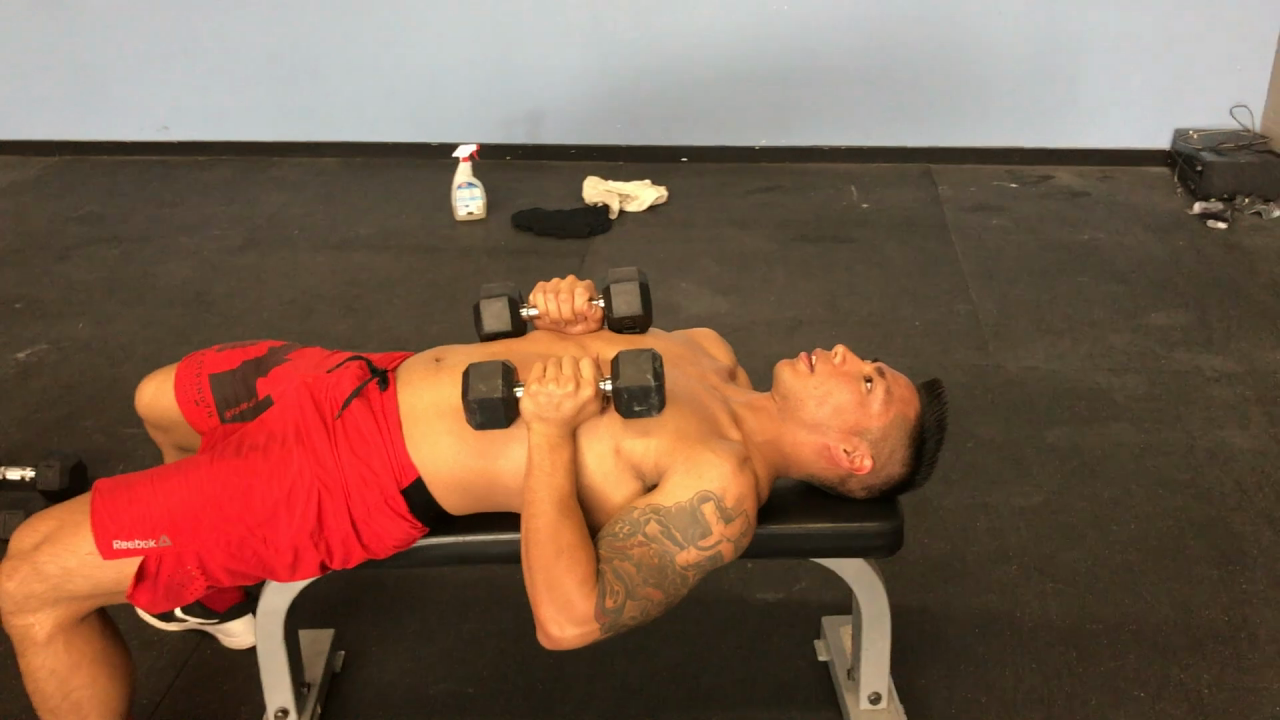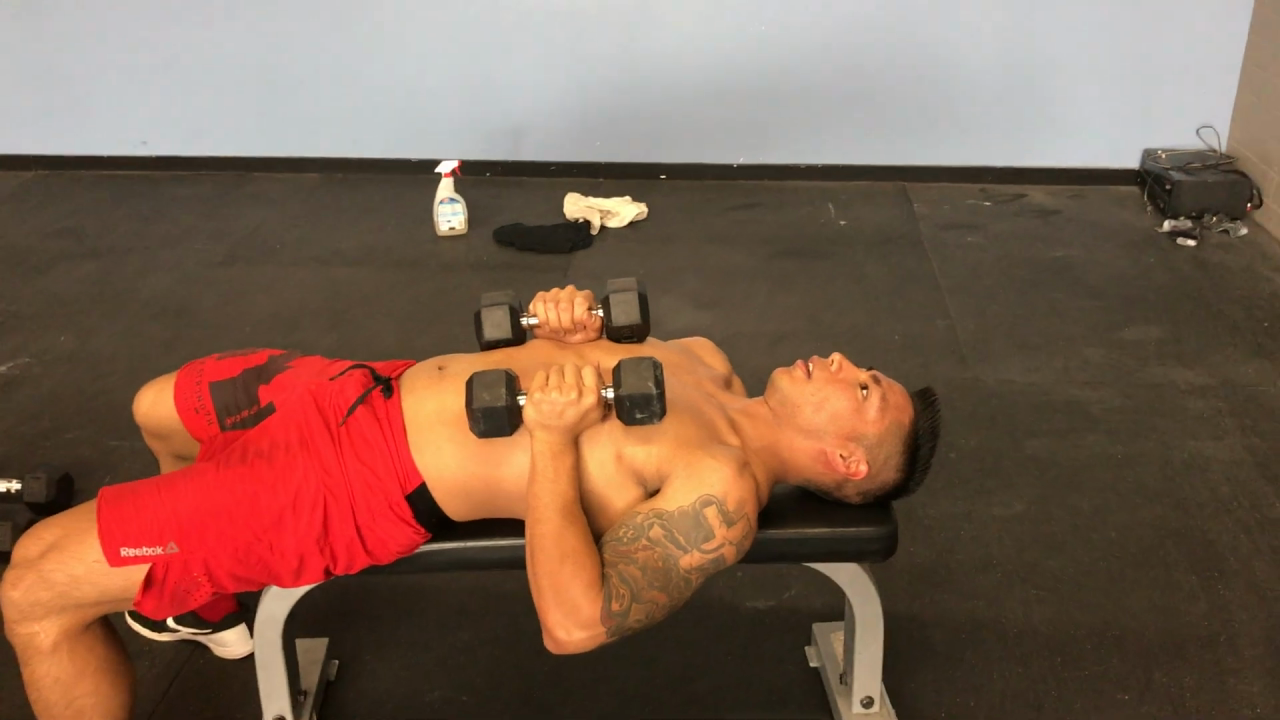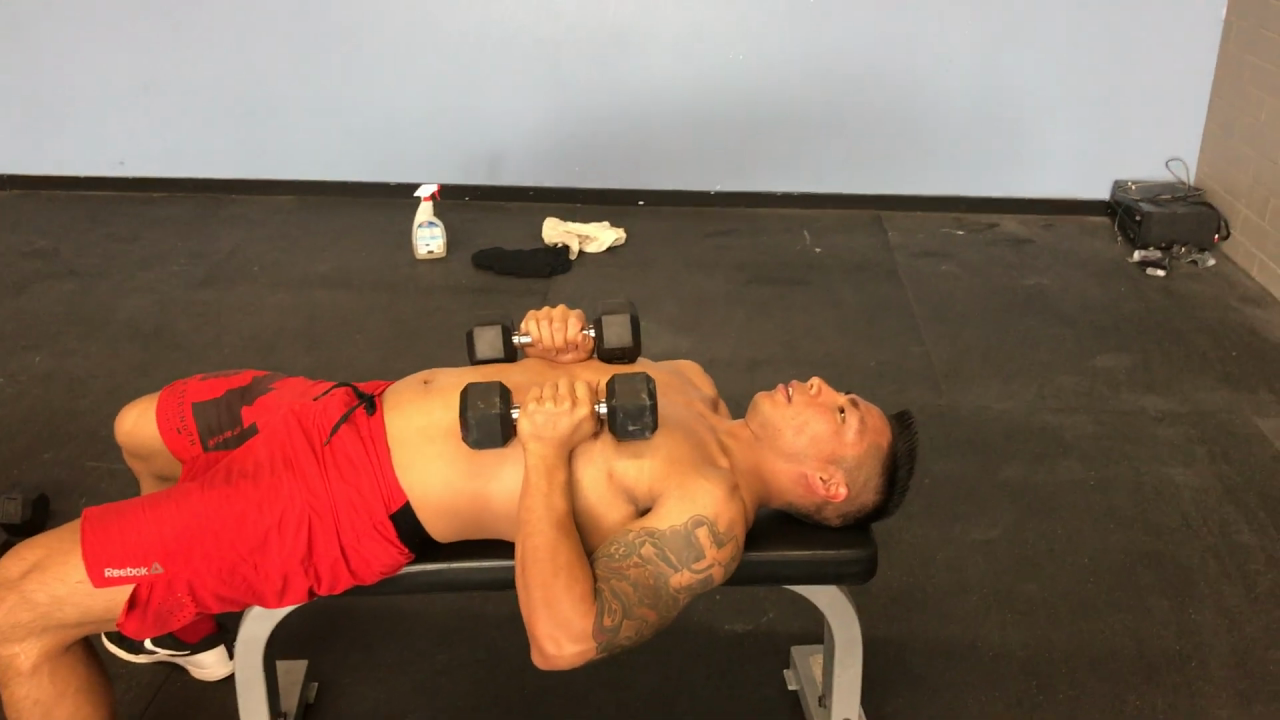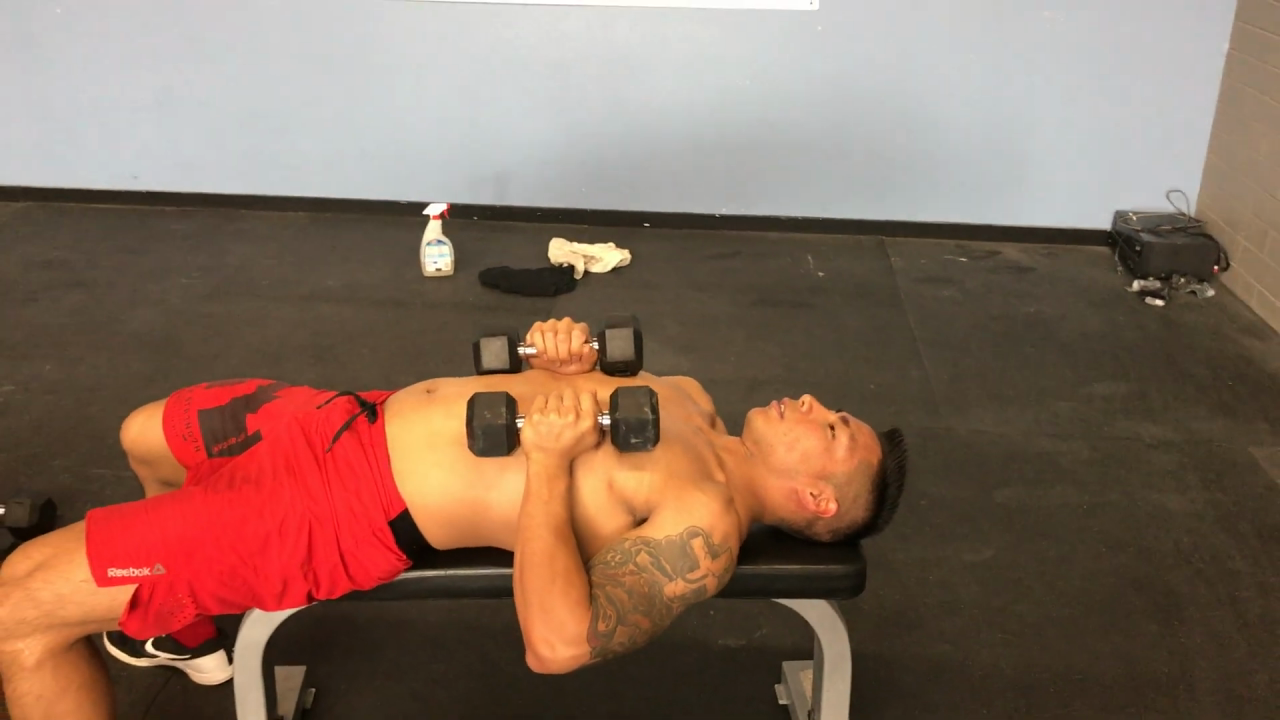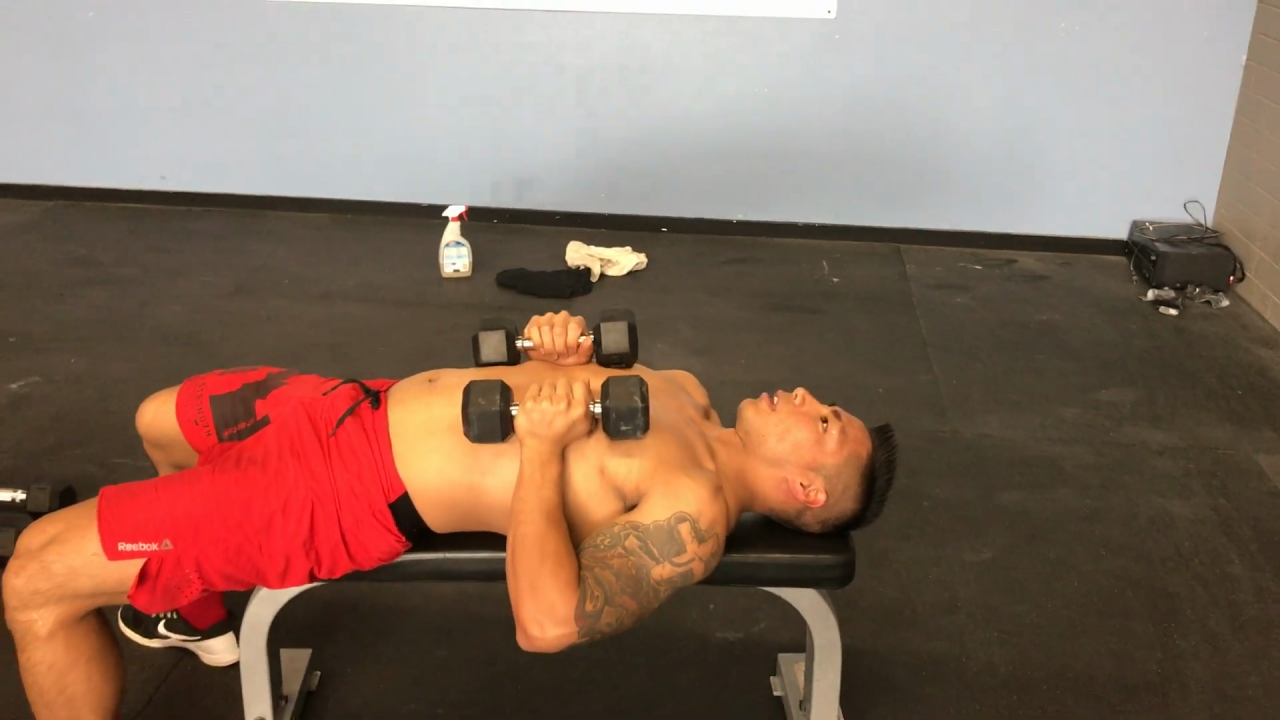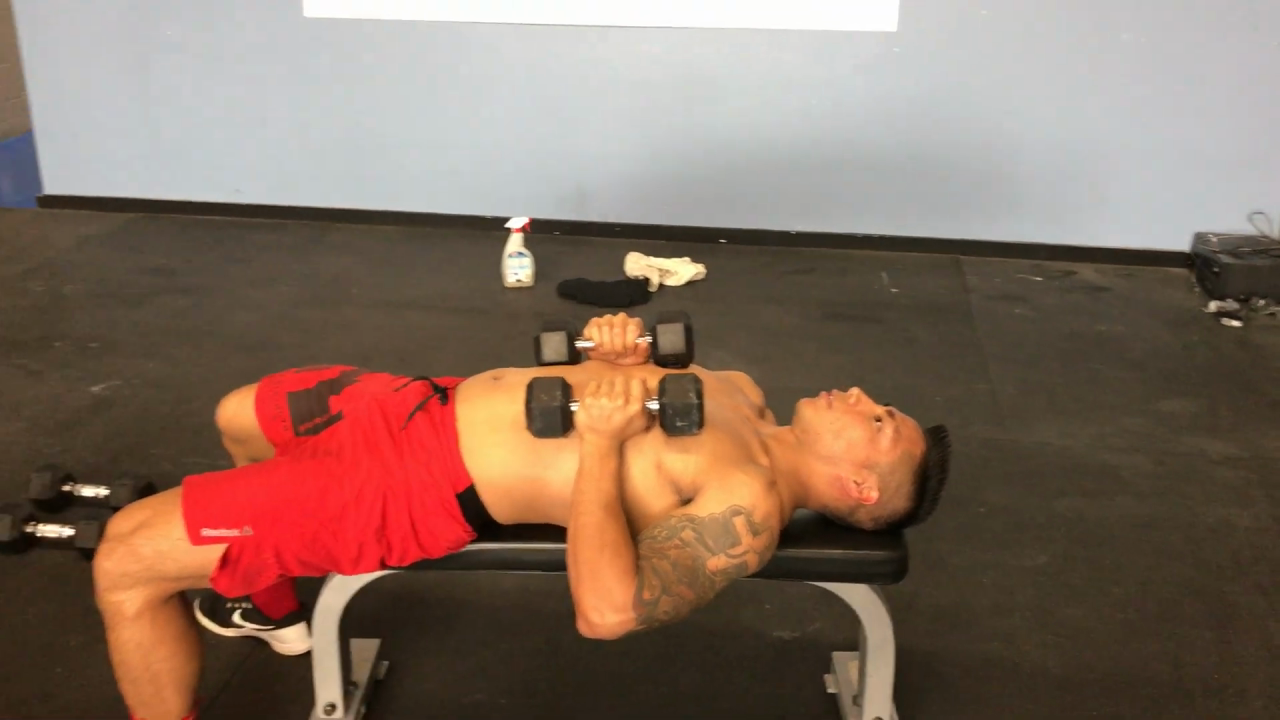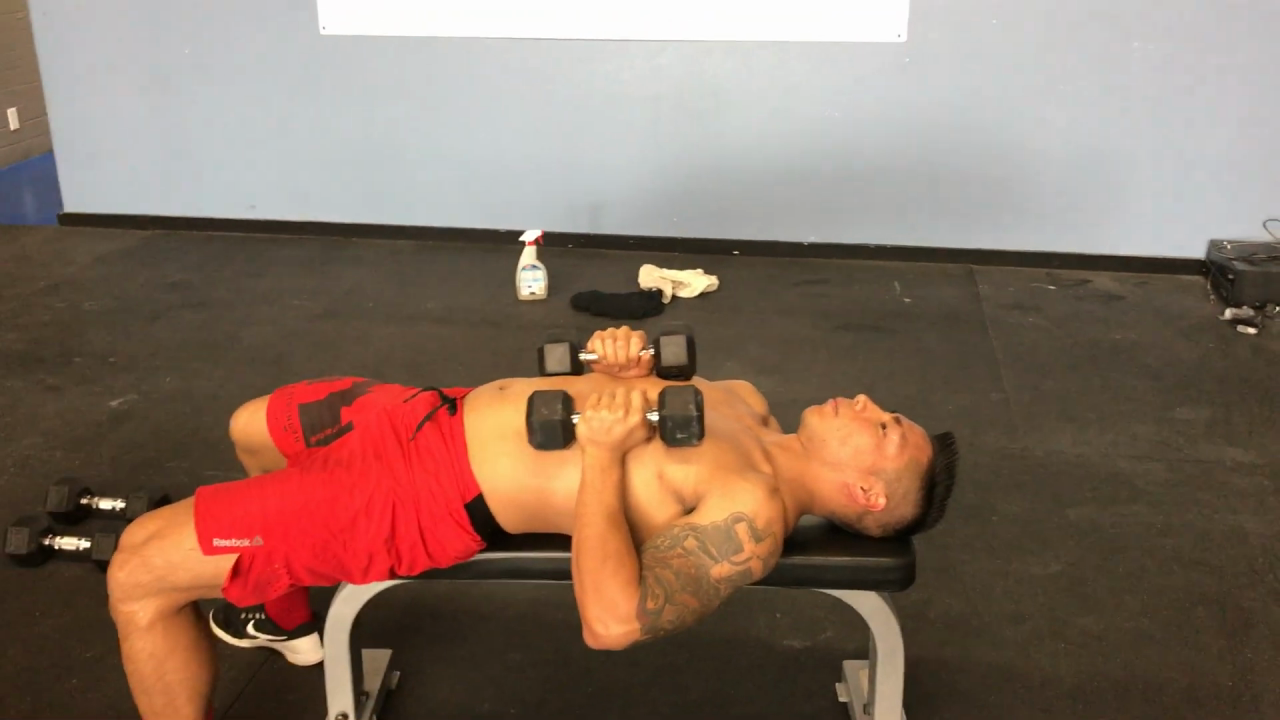
dt=0.5s
person 1, frame 1
left shoulder: (722, 491)
right shoulder: (712, 355)
left elbow: (567, 618)
right elbow: (606, 354)
left wrist: (550, 428)
right wrist: (566, 312)
left hip: (364, 477)
right knee: (160, 399)
right ankle: (213, 590)
person 1, frame 2
left shoulder: (723, 496)
right shoulder: (709, 365)
left elbow: (573, 622)
right elbow: (609, 355)
left wrist: (552, 435)
right wrist: (565, 322)
left hip: (372, 482)
right knee: (160, 409)
right ankle: (203, 604)
person 1, frame 3
left shoulder: (710, 517)
right shoulder: (693, 384)
left elbow: (561, 639)
left wrist: (546, 450)
right wrist: (557, 345)
left hip: (351, 503)
right knee: (142, 431)
right ankle: (180, 623)
person 1, frame 4
left shoulder: (706, 529)
right shoulder: (688, 401)
left elbow: (557, 643)
left wrist: (548, 460)
right wrist: (558, 359)
left hip: (352, 510)
right knee: (148, 438)
right ankle: (183, 631)
person 1, frame 5
left shoulder: (695, 515)
right shoulder: (684, 394)
left elbow: (546, 621)
right elbow: (580, 390)
left wrist: (541, 446)
right wrist: (555, 350)
left hip: (354, 494)
right knee: (161, 421)
right ankle: (196, 612)
person 1, frame 6
left shoulder: (748, 510)
right shoulder: (743, 394)
left elbow: (605, 610)
left wrist: (601, 441)
right wrist: (615, 350)
left hip: (422, 484)
left knee: (126, 560)
right knee: (239, 417)
right ankle: (269, 605)
person 1, frame 7
left shoulder: (752, 517)
right shoulder: (746, 403)
left elbow: (610, 621)
left wrist: (603, 452)
right wrist: (620, 362)
left hip: (429, 494)
left knee: (140, 569)
right knee: (252, 429)
right ankle: (283, 614)
